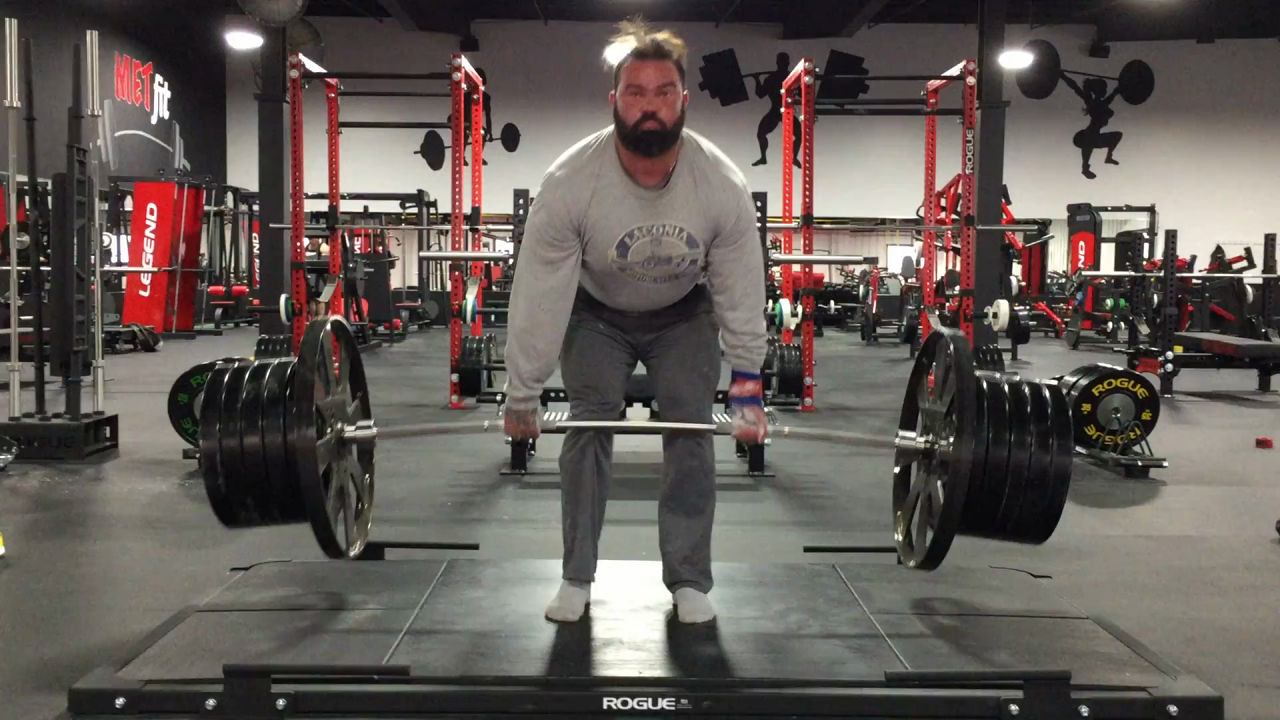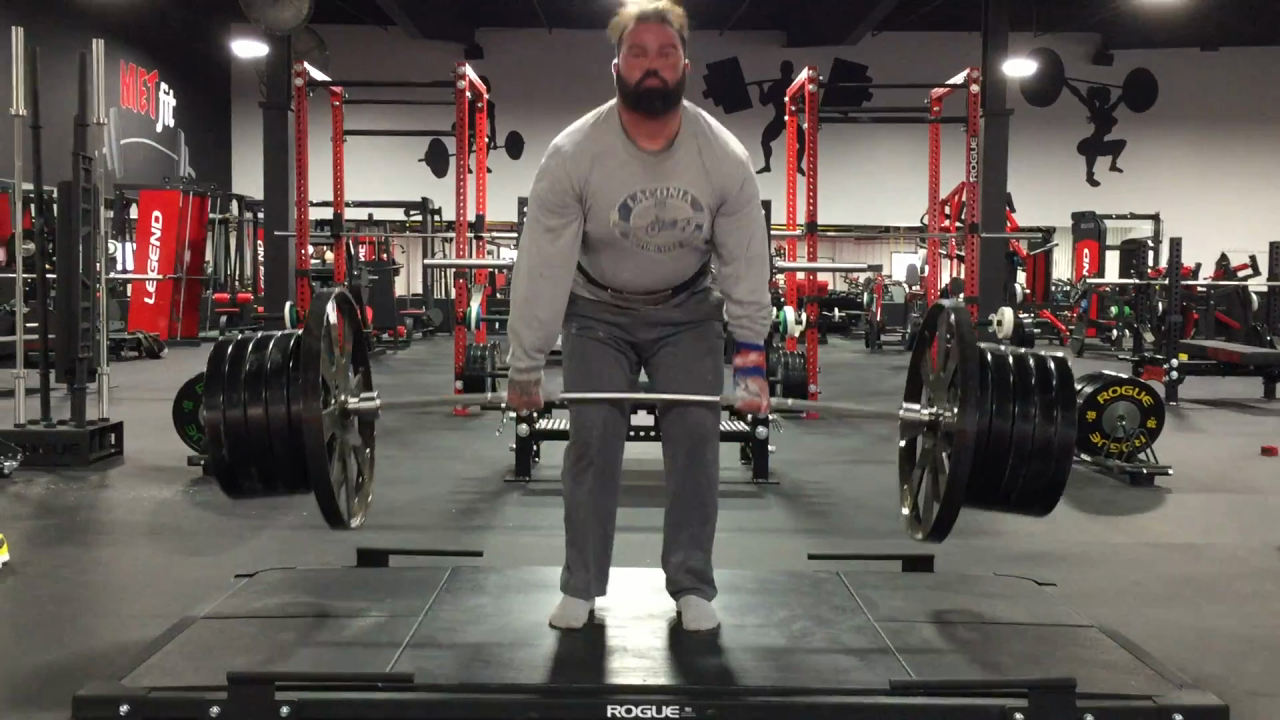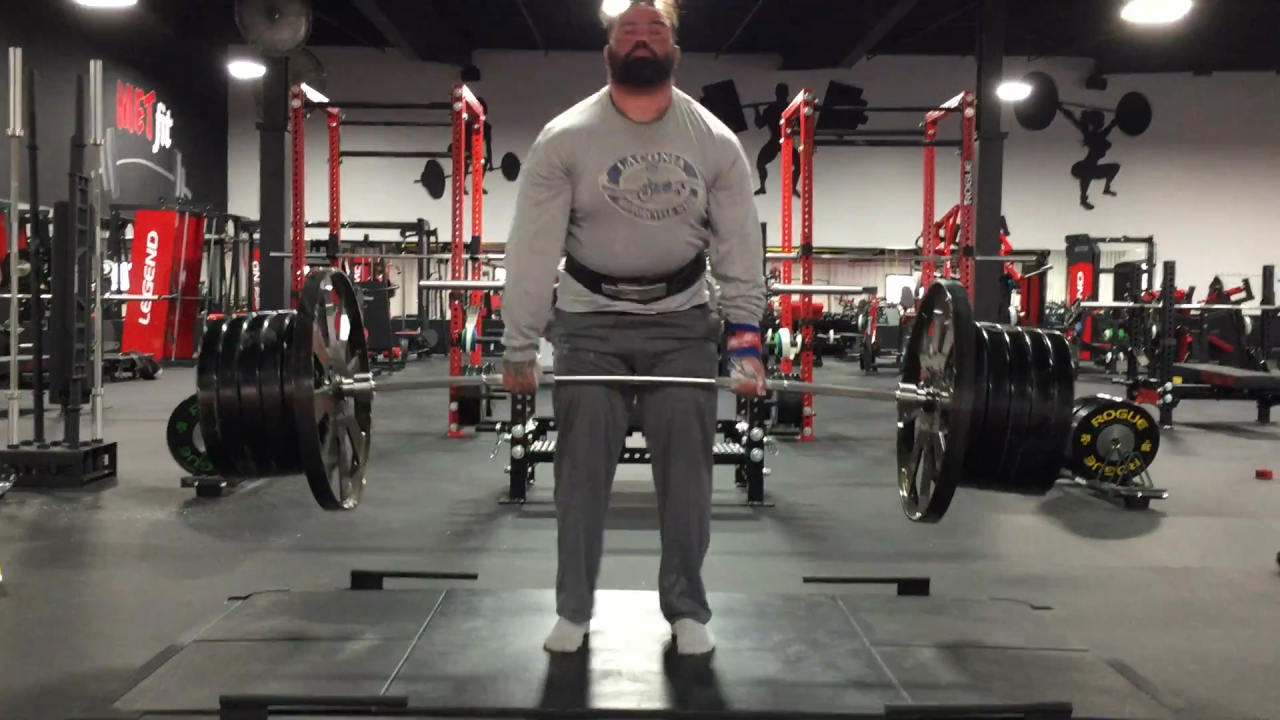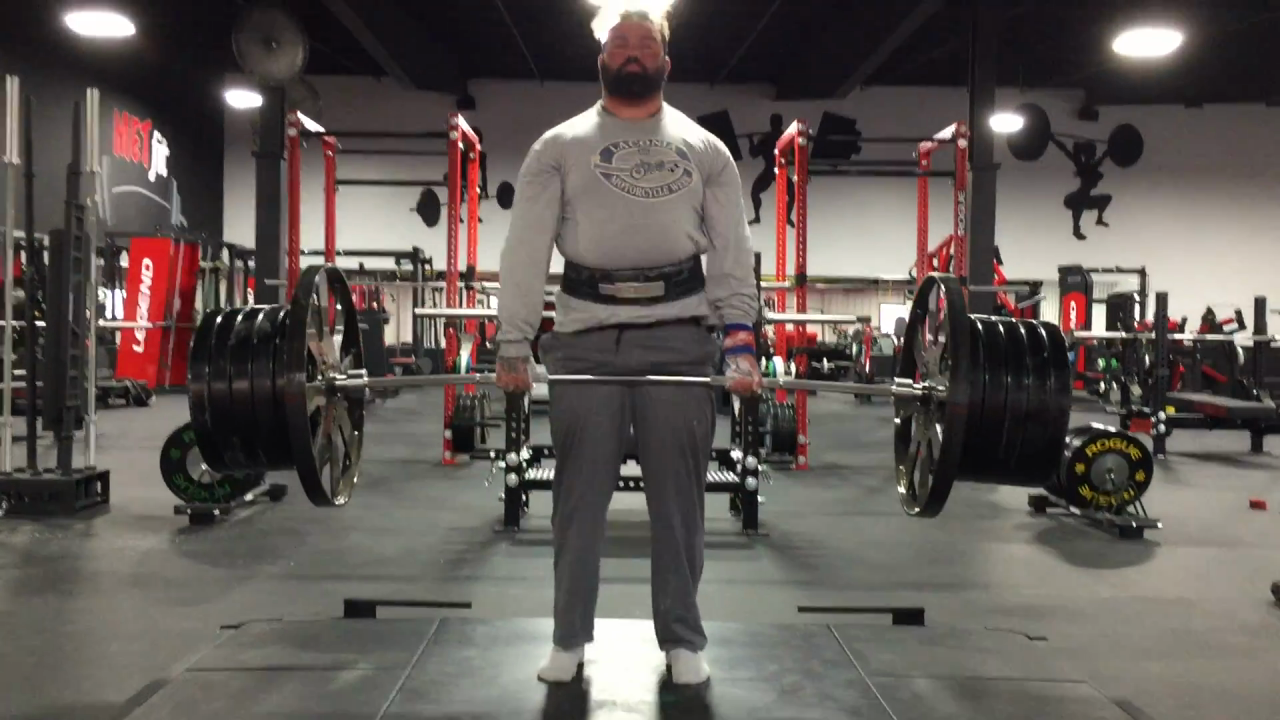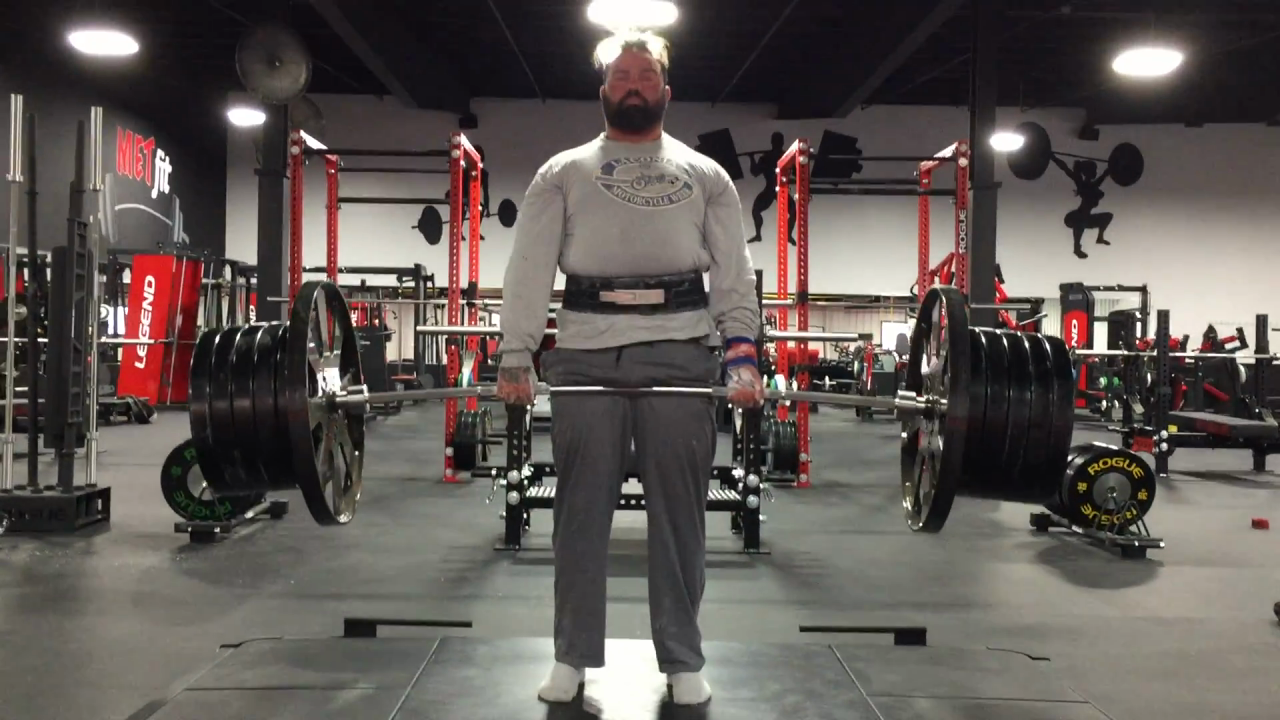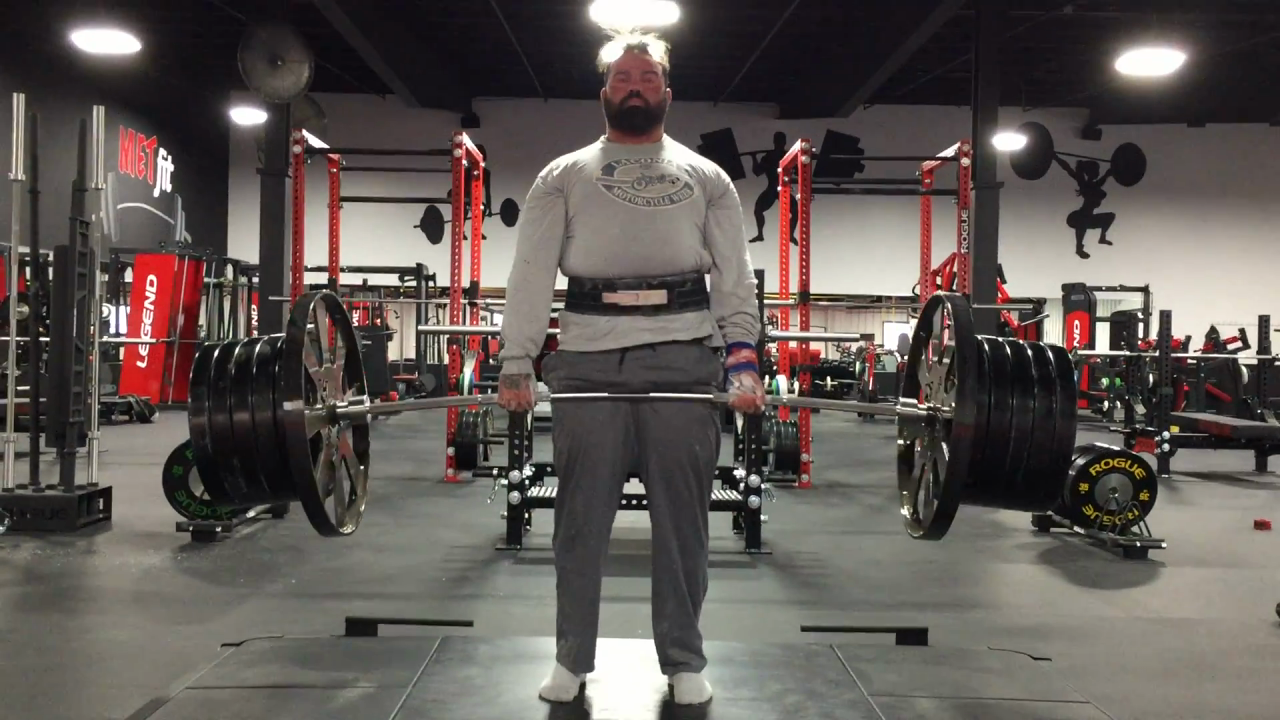
dt=0.2s
person 1, frame 1
left shoulder: (724, 186)
right shoulder: (569, 183)
left elbow: (741, 294)
right elbow: (540, 297)
left wrist: (747, 391)
right wrist: (522, 398)
left hip: (684, 315)
right hip: (596, 313)
left knee: (692, 436)
right knee: (587, 432)
left ankle: (689, 580)
right ankle: (576, 577)
person 1, frame 2
left shoulder: (725, 157)
right shoulder: (573, 155)
left elbow: (745, 265)
right elbow: (542, 269)
left wrist: (751, 363)
right wrist: (525, 370)
left hip: (687, 313)
right hip: (599, 311)
left knee: (695, 440)
right knee: (593, 440)
left ankle: (691, 586)
right ankle: (581, 586)
person 1, frame 3
left shoulder: (714, 141)
right shoulder: (565, 139)
left elbow: (738, 249)
right elbow: (534, 248)
left wrist: (745, 344)
right wrist: (519, 349)
left hip: (681, 321)
right hip: (590, 320)
left knee: (685, 467)
right knee: (582, 465)
left ankle: (686, 611)
right ankle: (572, 610)
person 1, frame 4
left shoulder: (704, 148)
right shoulder: (561, 145)
left elbow: (731, 251)
right elbow: (526, 248)
left wrist: (740, 342)
right wrist: (513, 345)
left hip: (679, 335)
right hip: (584, 336)
left knee: (677, 492)
right knee: (581, 490)
left ankle: (682, 638)
right ankle: (569, 638)
person 1, frame 5
left shoulder: (704, 174)
right shoulder: (564, 172)
left elbow: (733, 271)
right elbow: (529, 267)
left wrist: (742, 356)
right wrist: (515, 359)
left hip: (681, 353)
right hip: (585, 353)
left knee: (677, 512)
right knee: (582, 510)
left ankle: (681, 659)
right ankle: (572, 655)
person 1, frame 6
left shoulder: (705, 176)
right shoulder: (565, 174)
left elbow: (733, 275)
right elbow: (532, 271)
left wrist: (742, 360)
right wrist: (517, 365)
left hip: (684, 353)
right hip: (588, 354)
left knee: (681, 517)
right knee: (582, 513)
left ankle: (683, 660)
right ankle: (573, 658)
